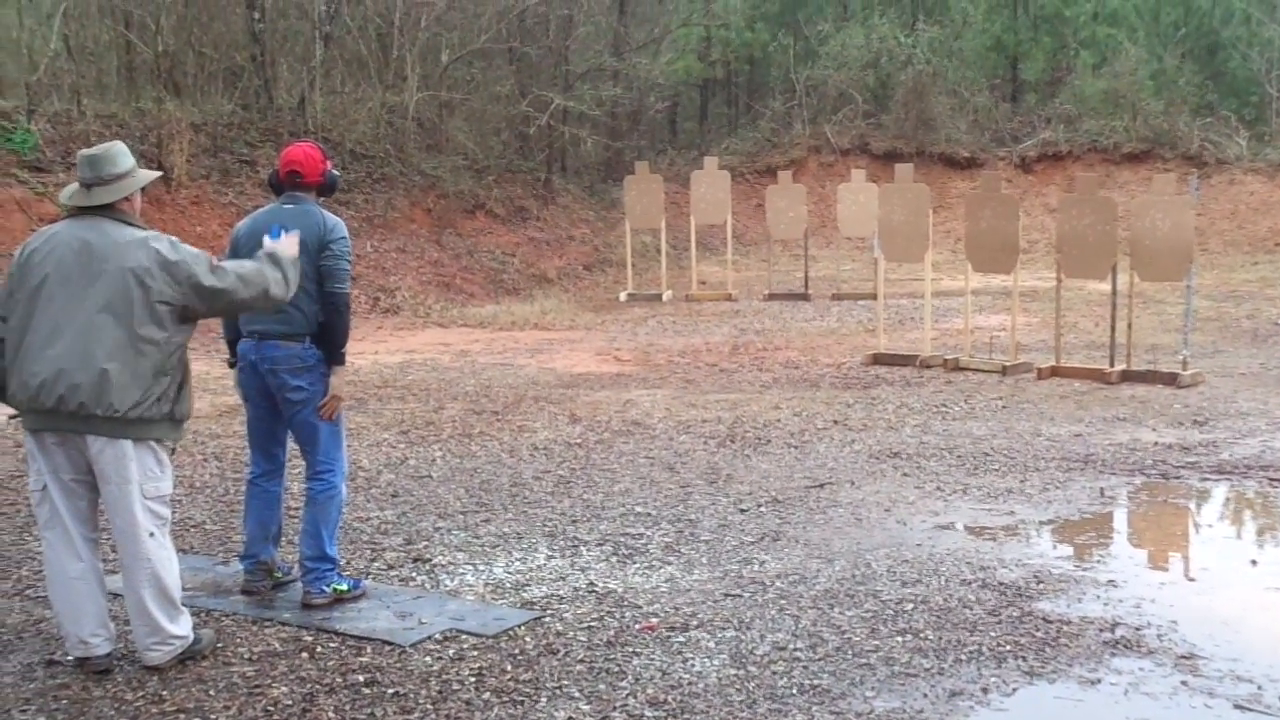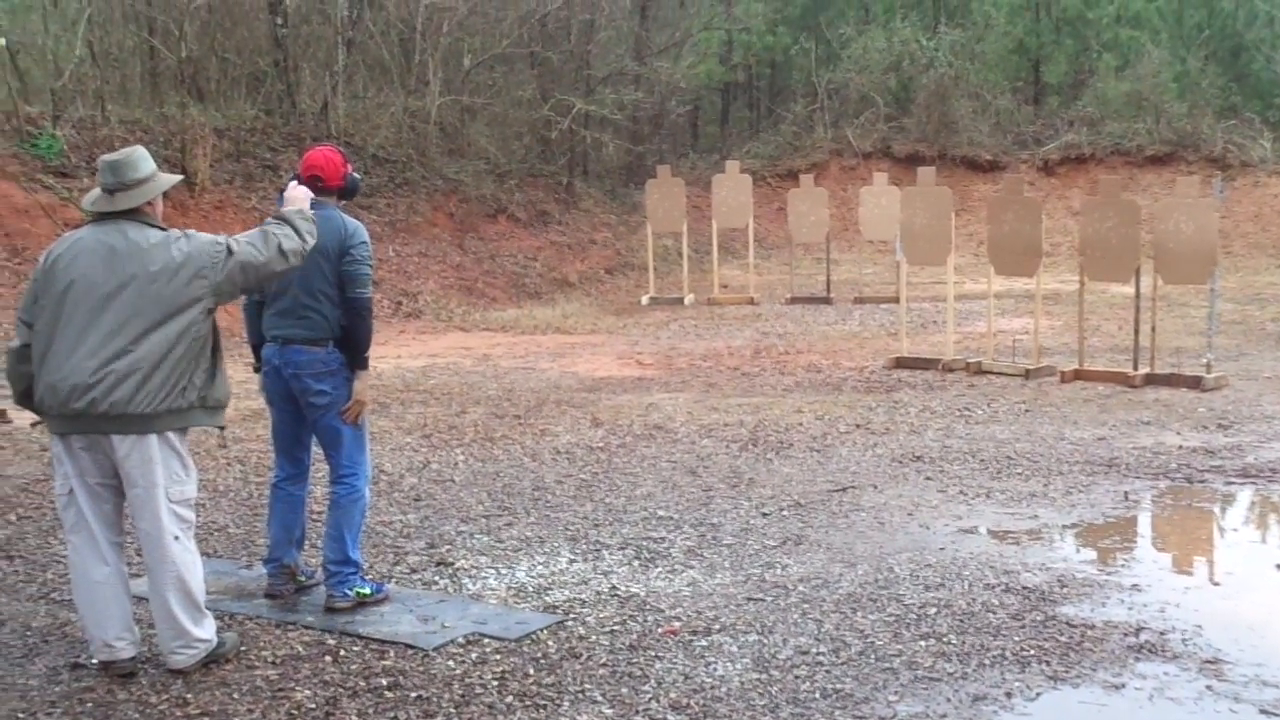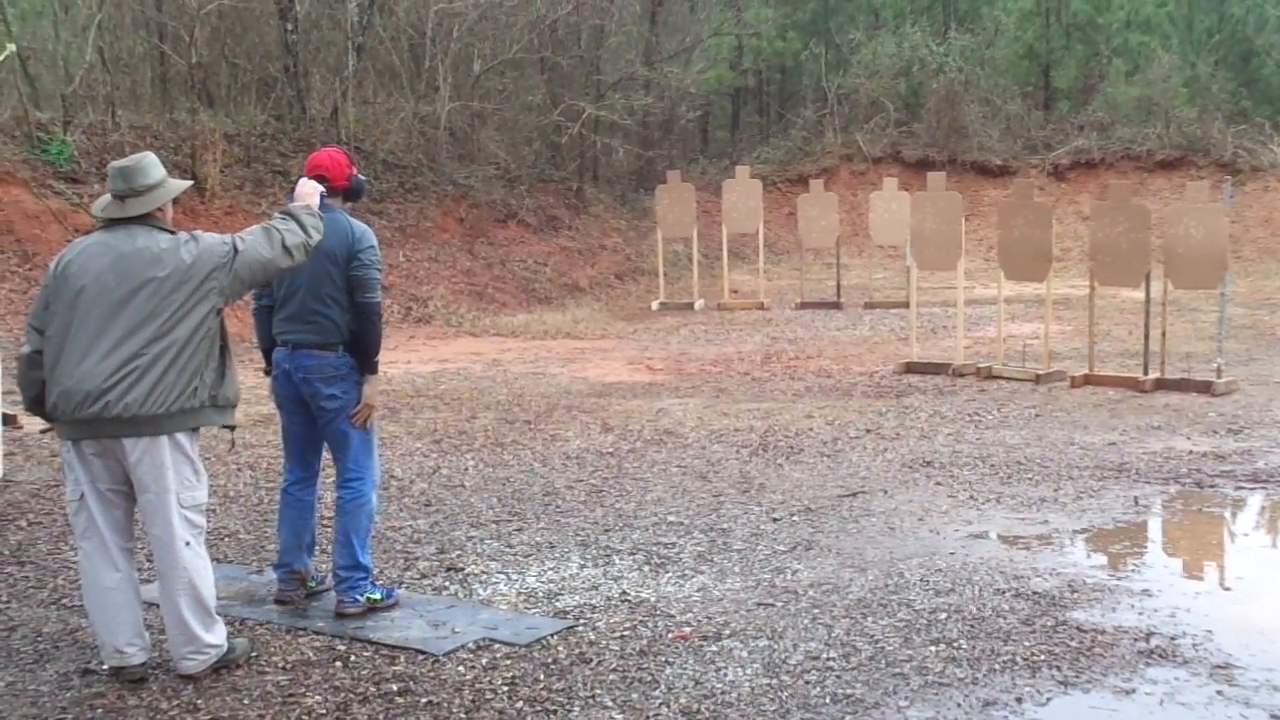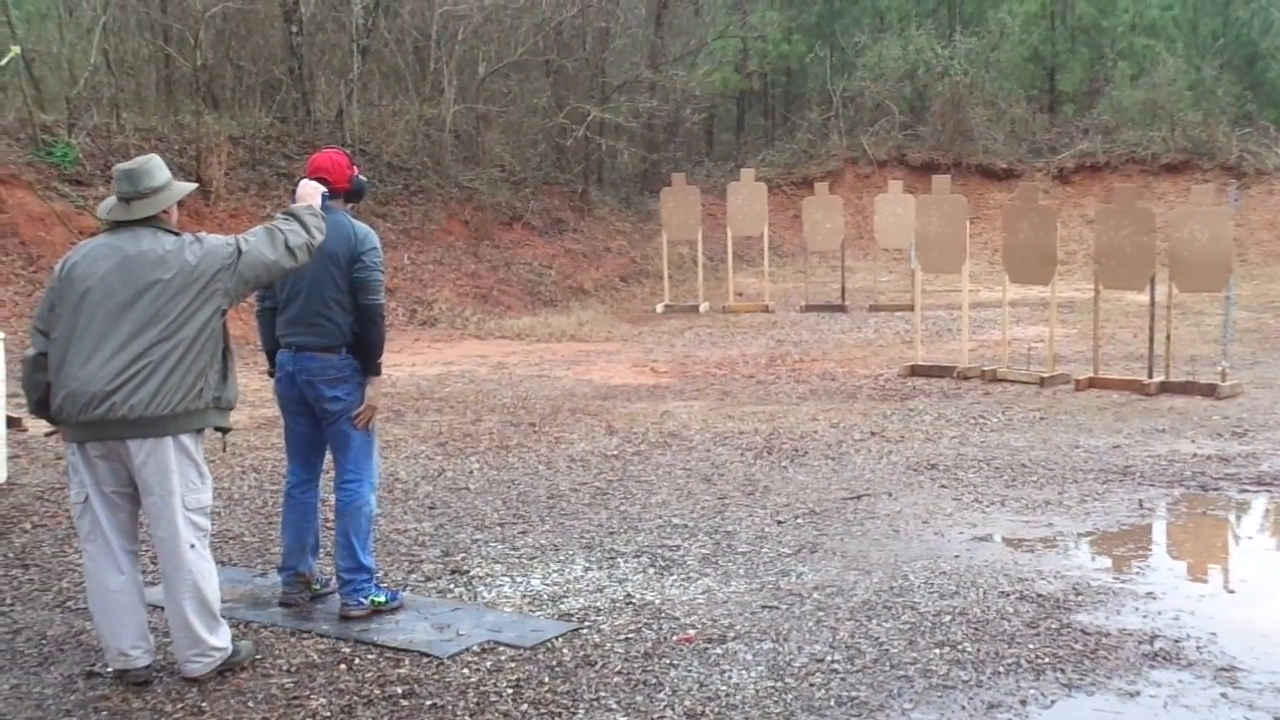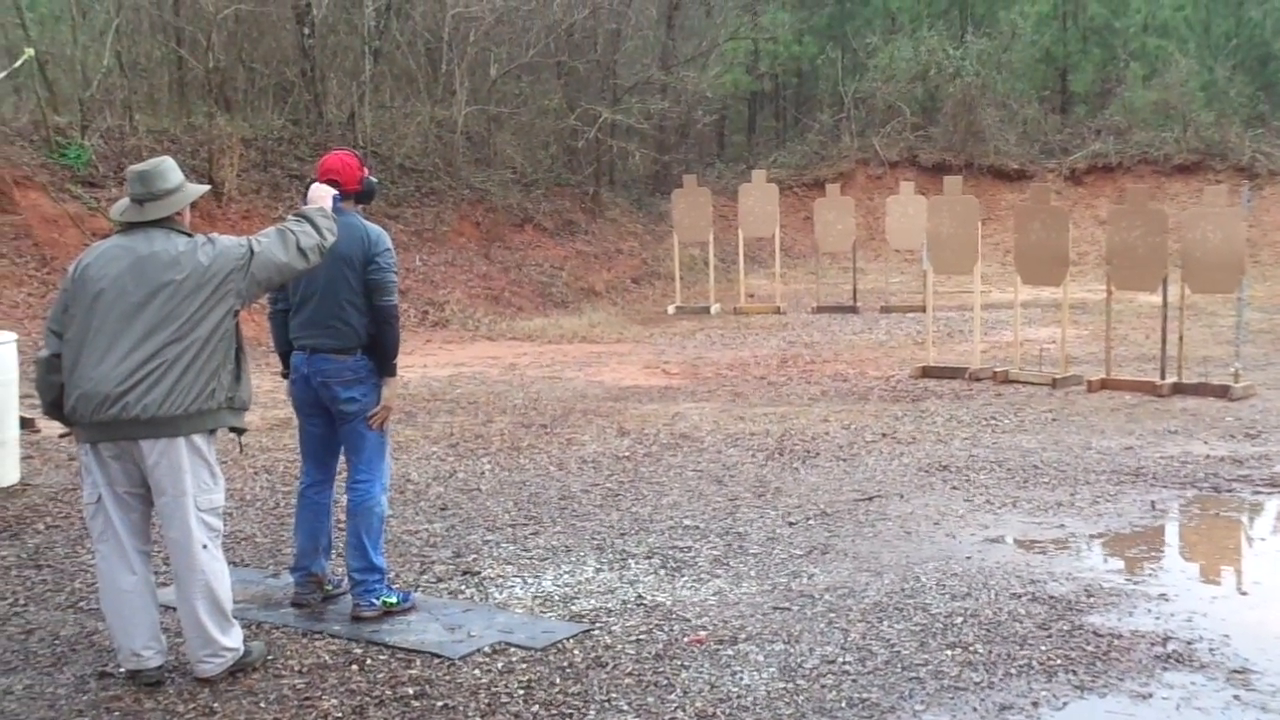
dt=0.3s
person 1, frame 1
right shoulder: (153, 254)
right elbow: (238, 285)
right wrist: (280, 260)
left hip: (47, 411)
right hip: (120, 413)
left knee: (66, 530)
right knee: (142, 530)
left ankle: (88, 645)
right ankle: (165, 641)
person 1, frame 2
left shoulder: (61, 252)
right shoulder: (180, 254)
right elbow: (265, 253)
right wrist: (295, 213)
left hip: (72, 416)
right hip: (143, 415)
left knee: (90, 534)
right knee: (166, 533)
left ankle: (112, 648)
right ankle: (189, 645)
person 1, frame 3
left shoulder: (71, 258)
right shoulder: (191, 257)
left elbow: (36, 342)
right elbow: (275, 247)
left wrist: (48, 408)
right wrist: (304, 208)
left hip: (83, 421)
right hip: (154, 421)
left knee: (101, 540)
right knee: (177, 538)
left ankle: (123, 654)
right ankle: (199, 650)
person 1, frame 4
left shoulder: (77, 260)
right shoulder: (197, 259)
left elbow: (42, 345)
right elbow: (279, 247)
left wrist: (52, 410)
right wrist: (306, 208)
left hip: (88, 423)
right hip: (159, 423)
left knee: (106, 542)
right knee: (182, 539)
left ankle: (128, 657)
right ankle: (204, 653)
person 1, frame 5
left shoulder: (90, 262)
right shoulder: (208, 260)
left elbow: (55, 346)
right elbow: (290, 249)
left wrist: (66, 410)
right wrist: (317, 210)
left hip: (101, 423)
right hip: (172, 423)
left knee: (118, 543)
right knee: (194, 540)
left ankle: (140, 657)
right ankle: (216, 654)
person 2, frame 1
left shoulder: (246, 227)
right shoulder: (328, 226)
right elbow: (336, 301)
left wrist: (238, 358)
right wrist: (337, 367)
left hip: (252, 355)
right hip: (300, 356)
left knee: (264, 466)
right knee: (326, 469)
left ankle: (258, 567)
right ankle: (320, 579)
person 2, frame 2
right shoulder: (349, 231)
left elbow: (253, 303)
right elbow: (358, 306)
left wrist: (263, 361)
right wrist: (360, 371)
left hip: (277, 359)
right hip: (324, 361)
left knee: (289, 470)
right knee: (350, 473)
left ankle: (282, 571)
right ankle: (344, 583)
person 2, frame 3
right shoulder: (356, 234)
left elbow: (263, 307)
right elbow: (367, 311)
left wrist: (273, 365)
right wrist: (370, 374)
left hip: (288, 364)
right hip: (335, 366)
left knee: (298, 475)
right knee: (357, 478)
left ankle: (292, 577)
right ankle: (354, 588)
person 2, frame 4
right shoulder: (359, 236)
left elbow: (266, 309)
right elbow: (370, 313)
left wrist: (277, 366)
right wrist: (373, 376)
left hip: (291, 366)
right hip: (338, 367)
left knee: (301, 476)
right knee: (355, 480)
left ankle: (296, 579)
right ankle: (358, 591)
person 2, frame 5
right shoulder: (371, 237)
left elbow: (278, 311)
right elbow: (385, 313)
left wrist: (290, 367)
right wrist: (388, 377)
left hip: (305, 368)
right hip: (353, 369)
left knee: (315, 477)
right knee: (367, 481)
left ankle: (309, 579)
right ankle: (370, 592)
